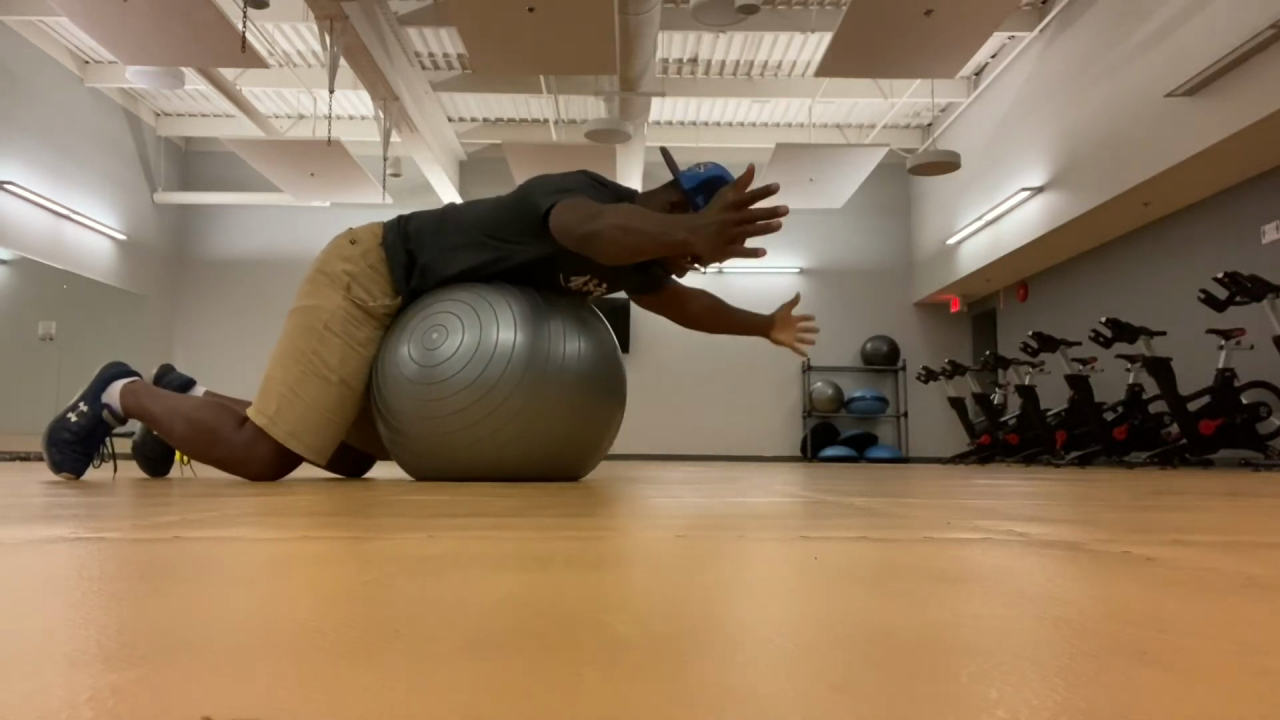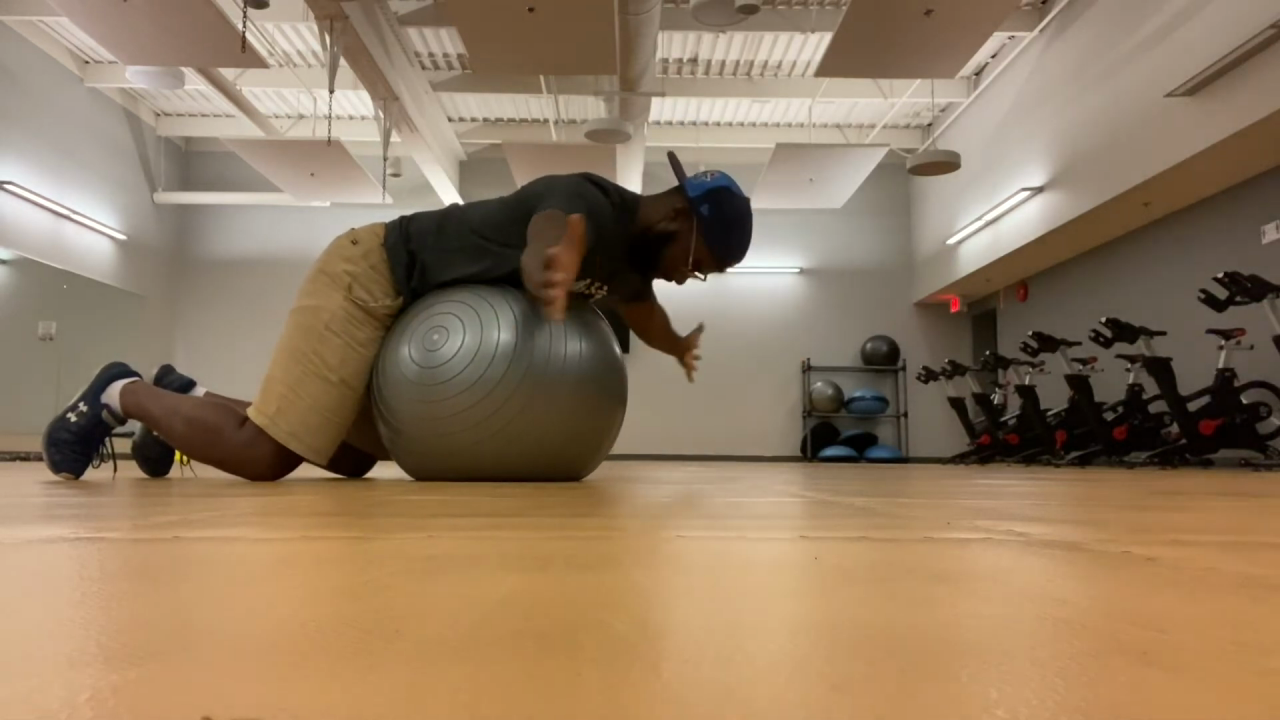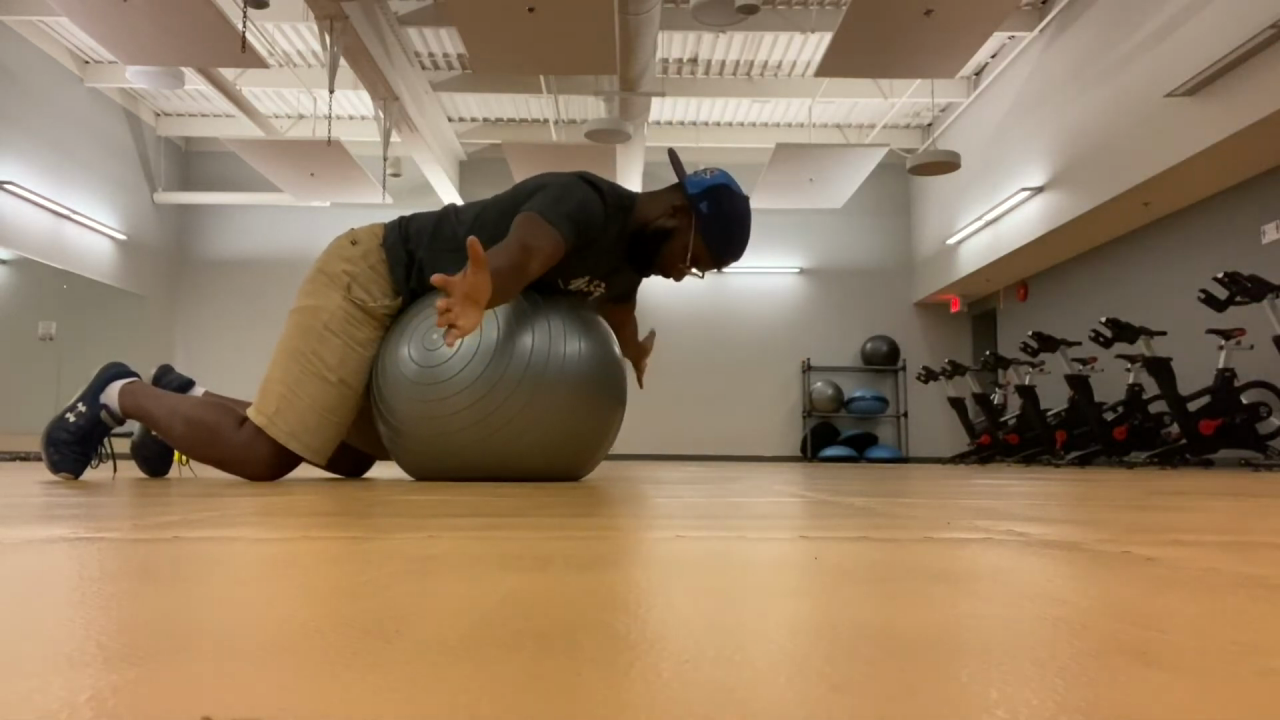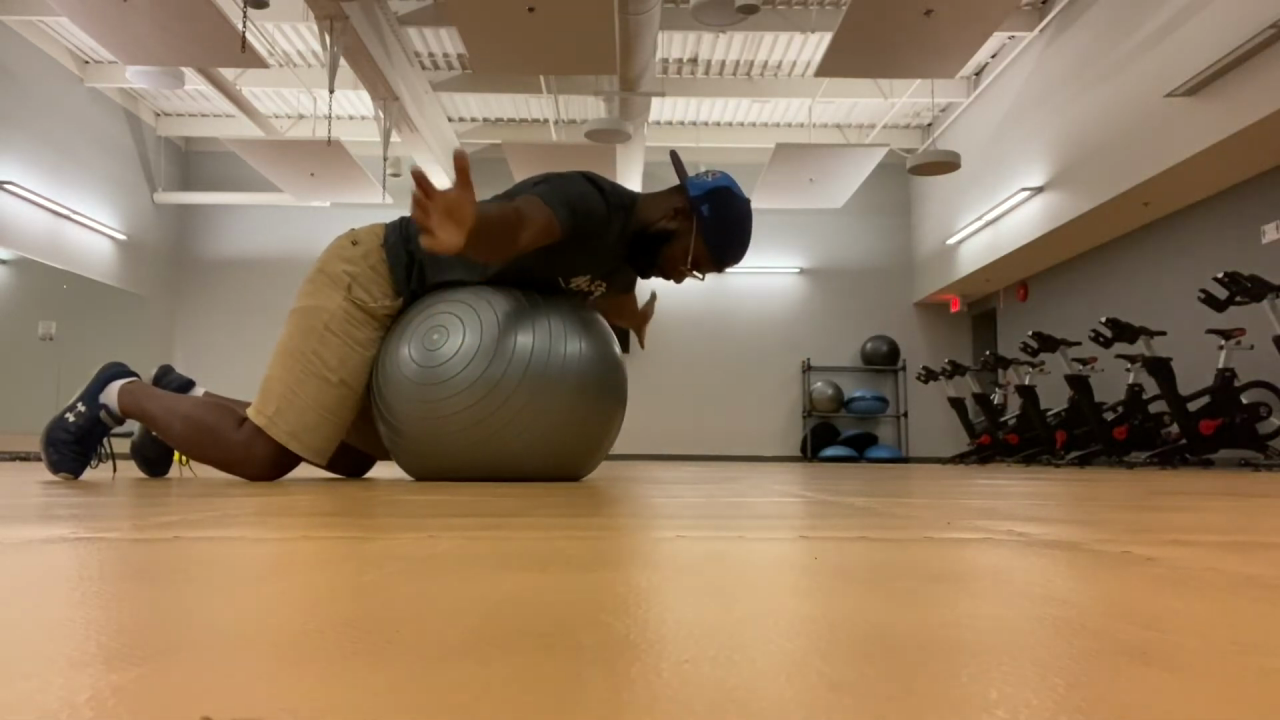
dt=0.5s
person 1, frame 1
left shoulder: (630, 249)
right shoulder: (586, 198)
left elbow: (679, 302)
right elbow: (598, 232)
left wrist: (762, 325)
right wrist: (692, 232)
left hip: (413, 311)
right hip: (370, 278)
left knee: (350, 456)
right knee: (263, 454)
left ankle: (188, 395)
right ankle: (126, 393)
person 1, frame 2
left shoulder: (631, 237)
right shoulder: (587, 205)
left elbow: (639, 306)
right elbow: (537, 252)
left wrist: (679, 345)
right wrist: (555, 275)
left hip: (407, 307)
right hip: (371, 277)
left knee: (349, 457)
right knee: (262, 455)
left ankle: (186, 396)
right ankle: (124, 394)
person 1, frame 3
left shoulder: (628, 253)
right shoulder: (583, 204)
left elbow: (617, 312)
right elbow: (519, 253)
left wrist: (636, 355)
right wrist: (483, 291)
left hip: (410, 305)
right hip: (369, 277)
left knee: (349, 455)
right knee: (261, 454)
left ankle: (183, 395)
right ankle: (123, 394)
person 1, frame 4
left shoulder: (628, 251)
right shoulder: (588, 203)
left elbow: (613, 298)
right elbow: (514, 222)
left wrist: (635, 323)
right wrist: (467, 227)
left hip: (409, 306)
right hip: (373, 278)
left knee: (350, 458)
right knee: (260, 455)
left ankle: (183, 396)
right ankle: (123, 395)
